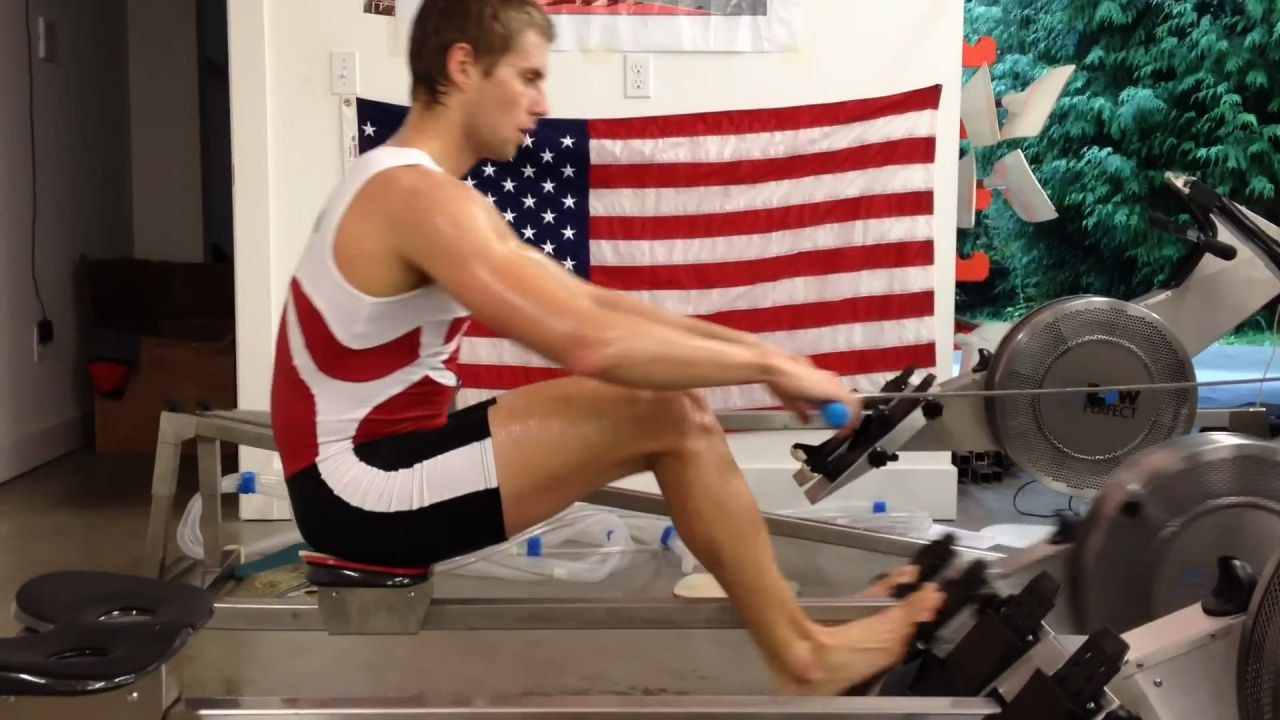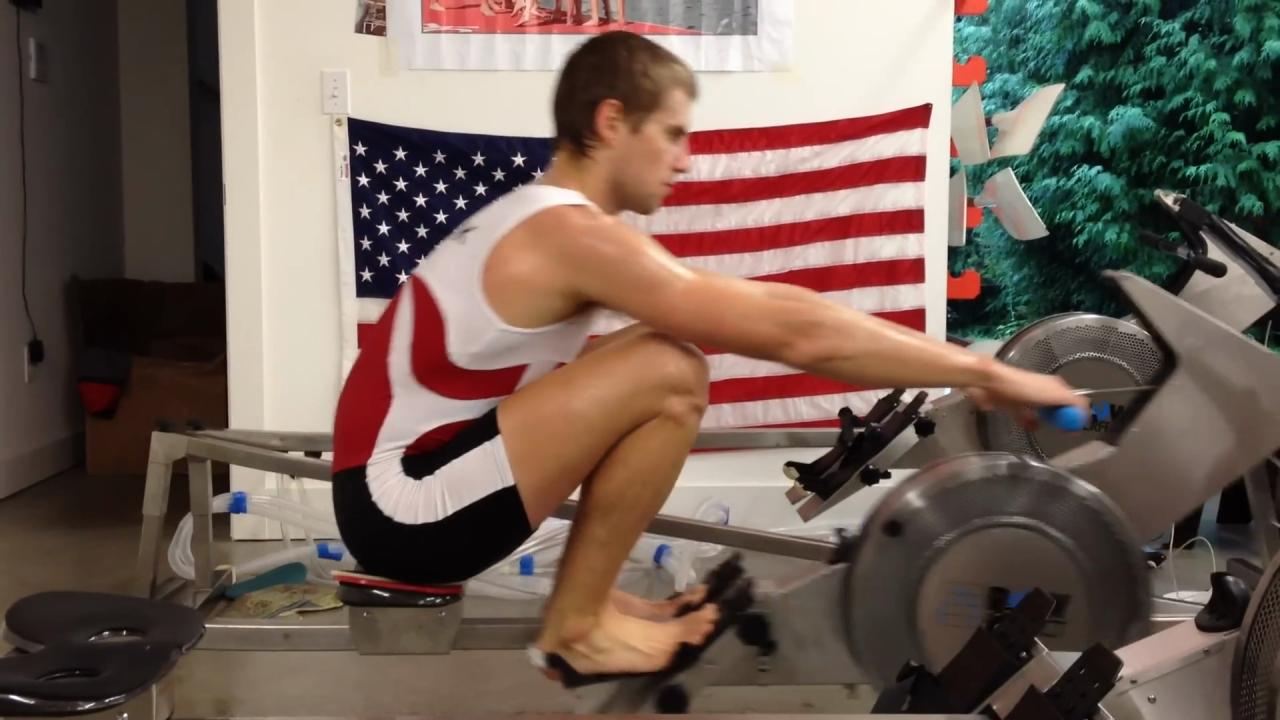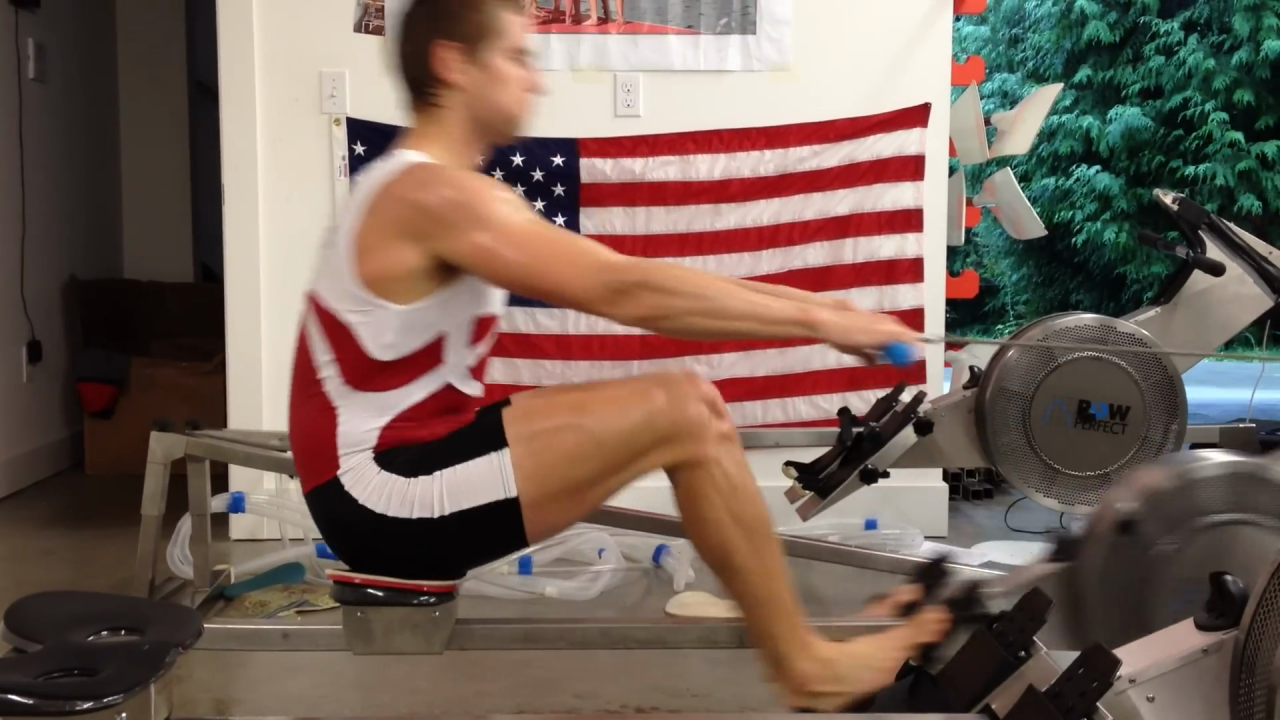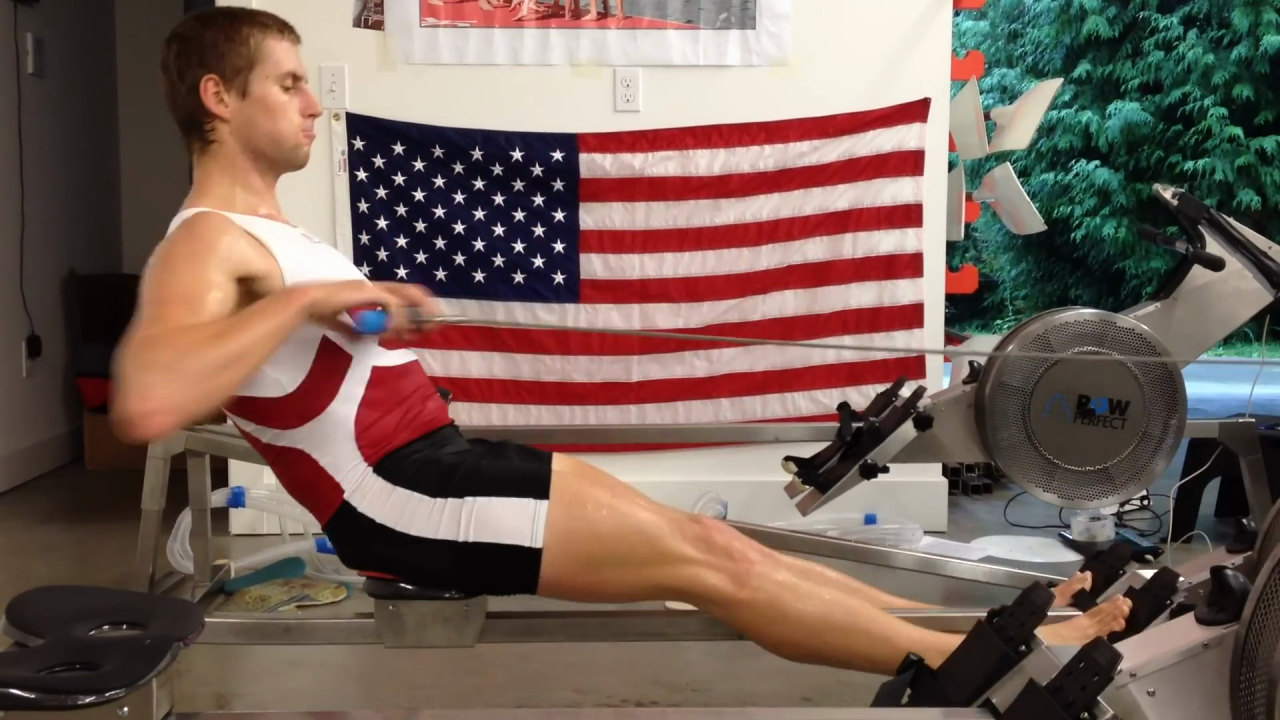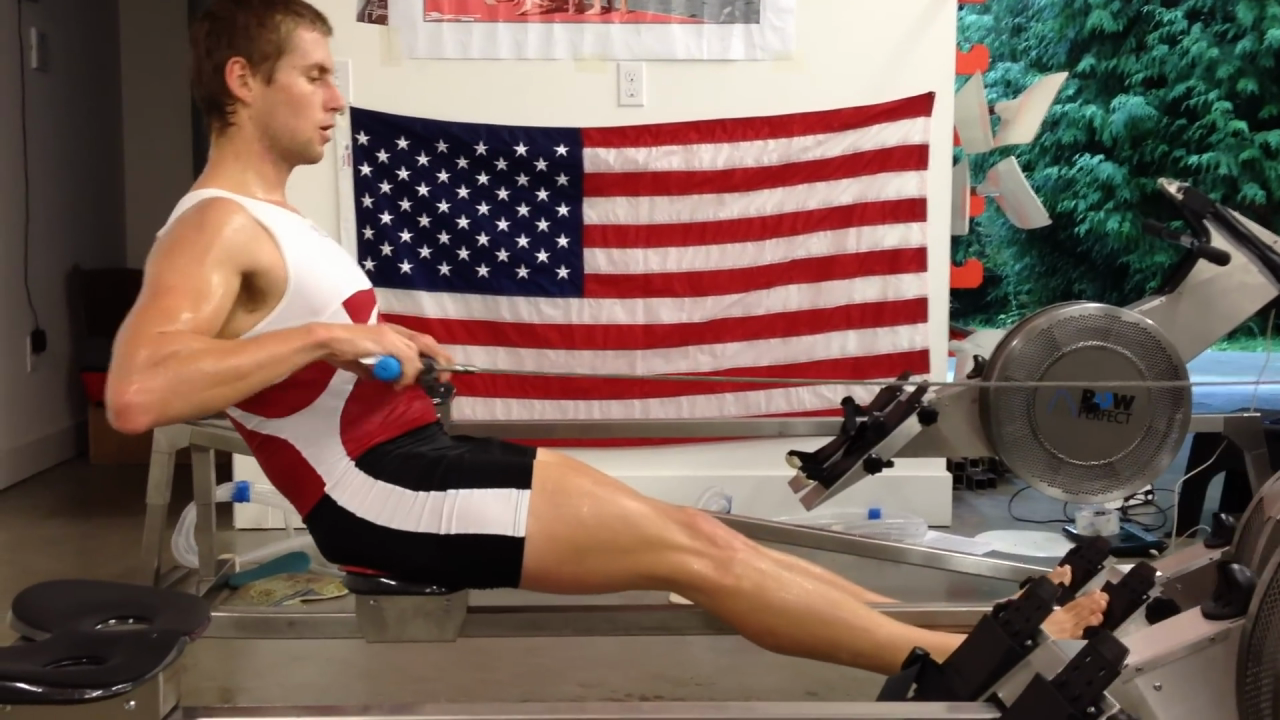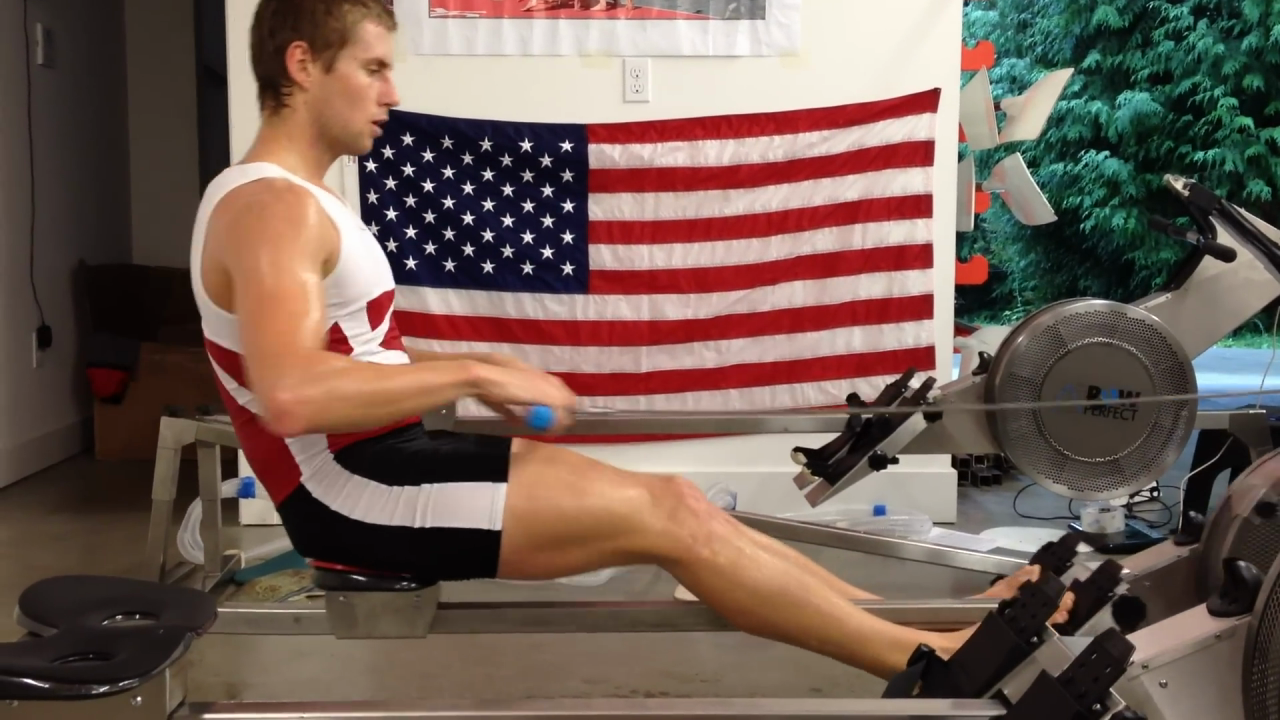
dt=0.5s
person 1, frame 1
left shoulder: (414, 185)
right shoulder: (416, 197)
left elbow: (584, 303)
right elbow: (585, 344)
left wrist: (753, 348)
right wrist: (763, 363)
left hip: (376, 472)
right hip: (363, 501)
left knee: (664, 406)
right knee: (670, 411)
right ankle: (802, 653)
person 1, frame 2
left shoulder: (545, 220)
right shoulder: (575, 236)
left elbow: (763, 304)
right elbow: (799, 336)
right wrist: (986, 373)
left hip: (405, 491)
right hip: (405, 513)
left knee: (662, 364)
right knee: (671, 373)
right ankle: (578, 623)
person 1, frame 3
left shoulder: (443, 190)
right shoulder: (428, 195)
left elbow: (616, 278)
right elbow: (625, 290)
left wrist: (782, 300)
right wrist: (816, 321)
left hip: (405, 473)
right hip: (381, 503)
left knee: (683, 410)
right knee: (685, 405)
left ankle: (789, 626)
right ankle: (807, 665)
person 1, frame 4
left shoulder: (253, 231)
right shoulder: (204, 247)
right elbow: (148, 403)
left wrist: (367, 305)
right wrist: (304, 301)
left hip: (431, 466)
right hip: (403, 500)
left knee: (707, 541)
right knee: (707, 561)
left ankle: (978, 629)
person 1, frame 5
left shoulder: (260, 216)
right shoulder: (216, 227)
right elbow: (134, 394)
left wrist: (375, 344)
right wrist: (325, 336)
left hip: (410, 461)
right hip: (383, 497)
left knee: (689, 531)
right knee: (688, 547)
left ankle: (959, 637)
right ankle: (964, 659)
person 1, frame 6
left shoulder: (286, 198)
right shoulder: (273, 207)
right elbow: (292, 396)
left wrist: (466, 373)
right wrist: (476, 374)
left hip: (379, 468)
right hip: (358, 493)
left knee: (672, 501)
right knee: (670, 519)
left ankle: (926, 624)
right ankle: (943, 658)
